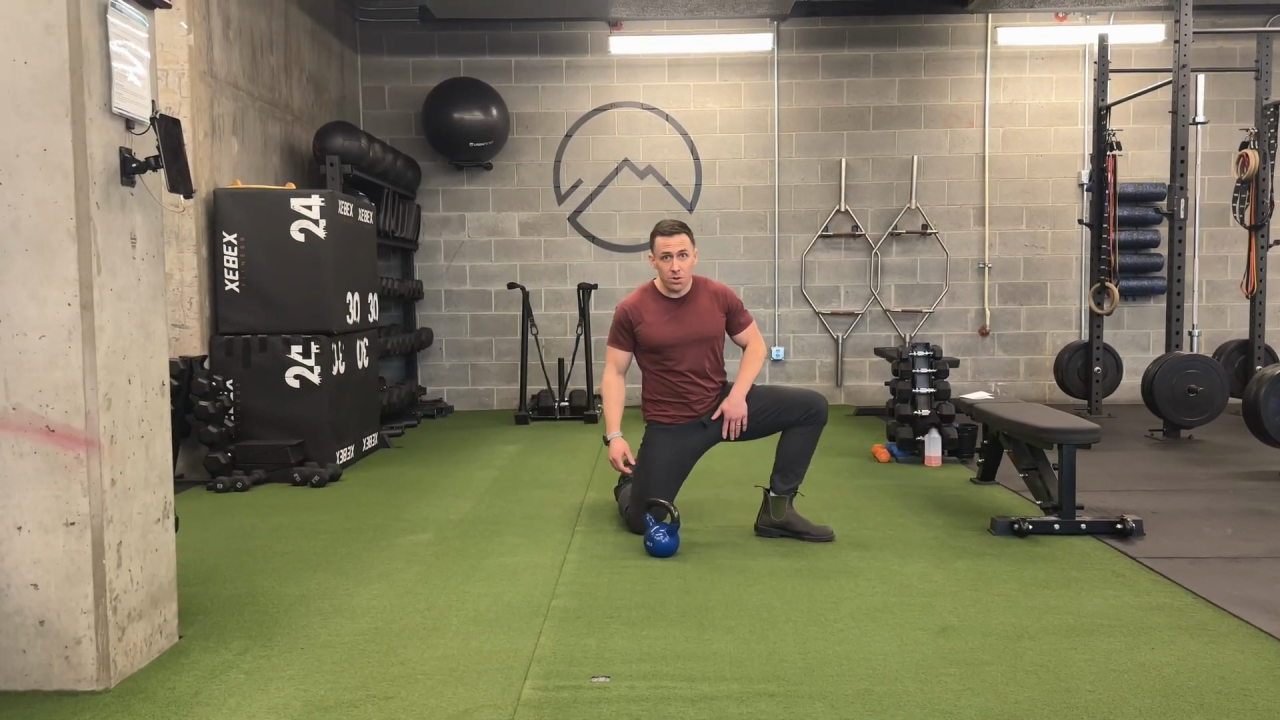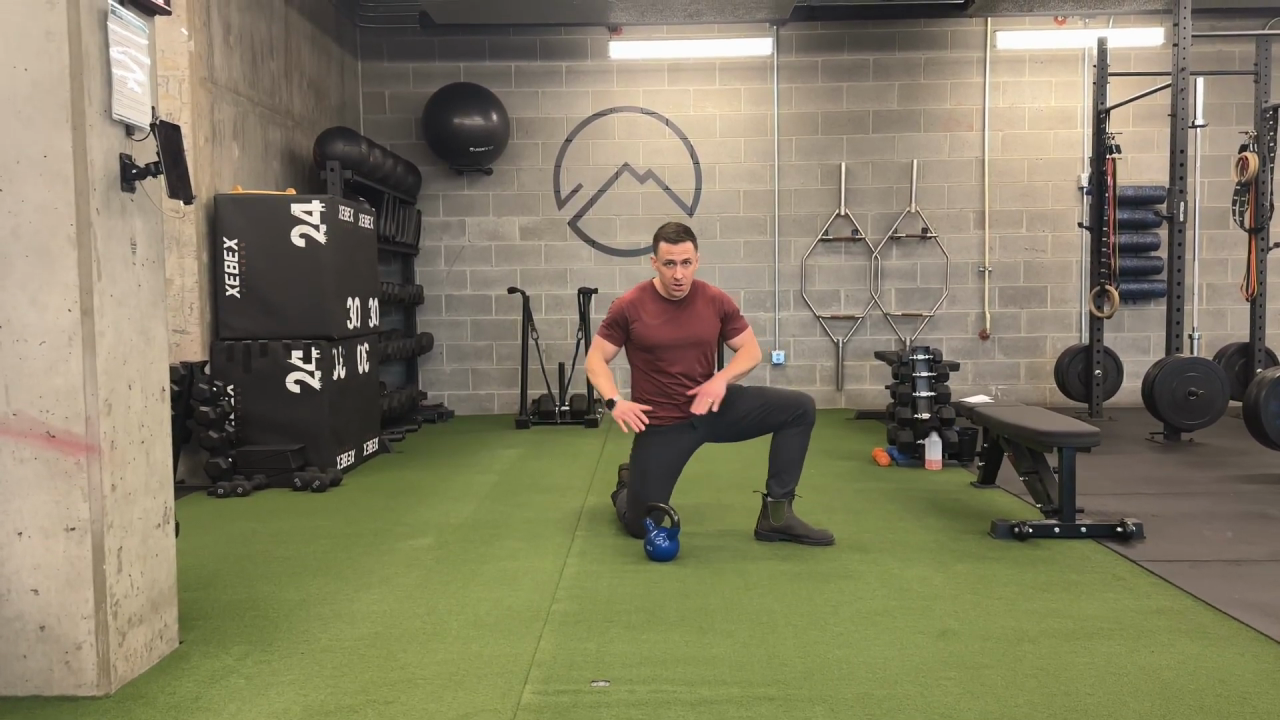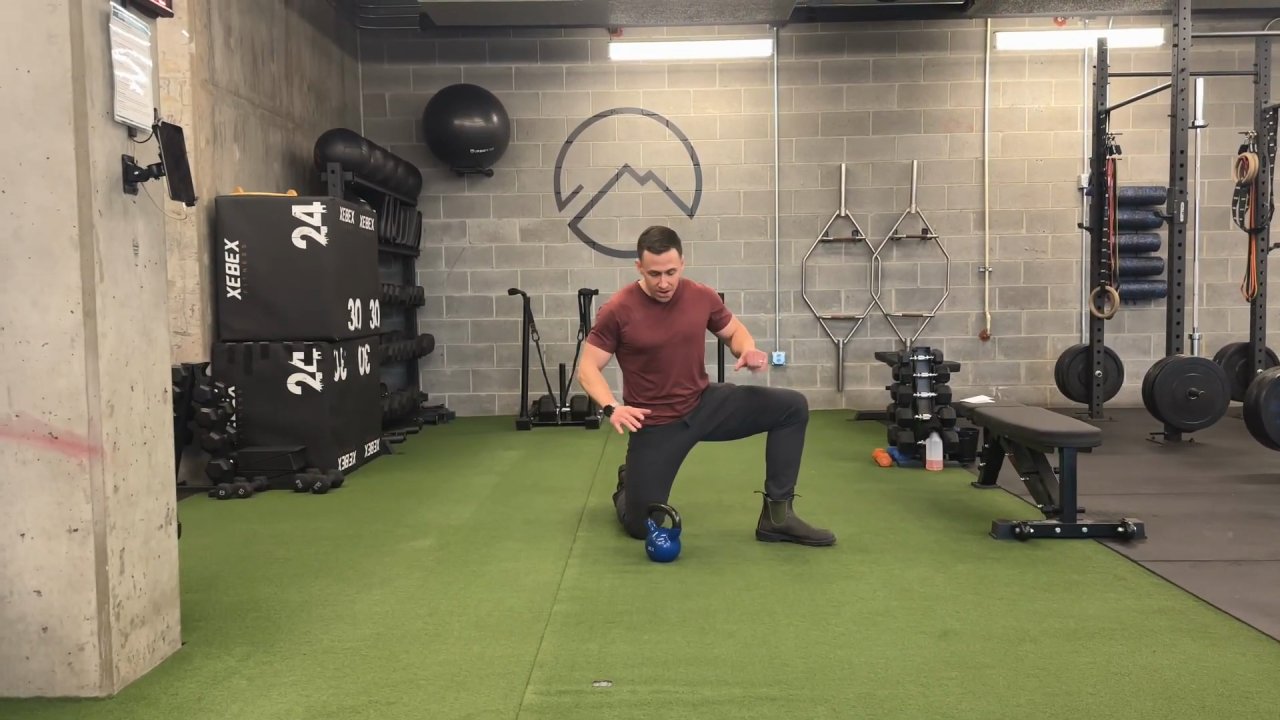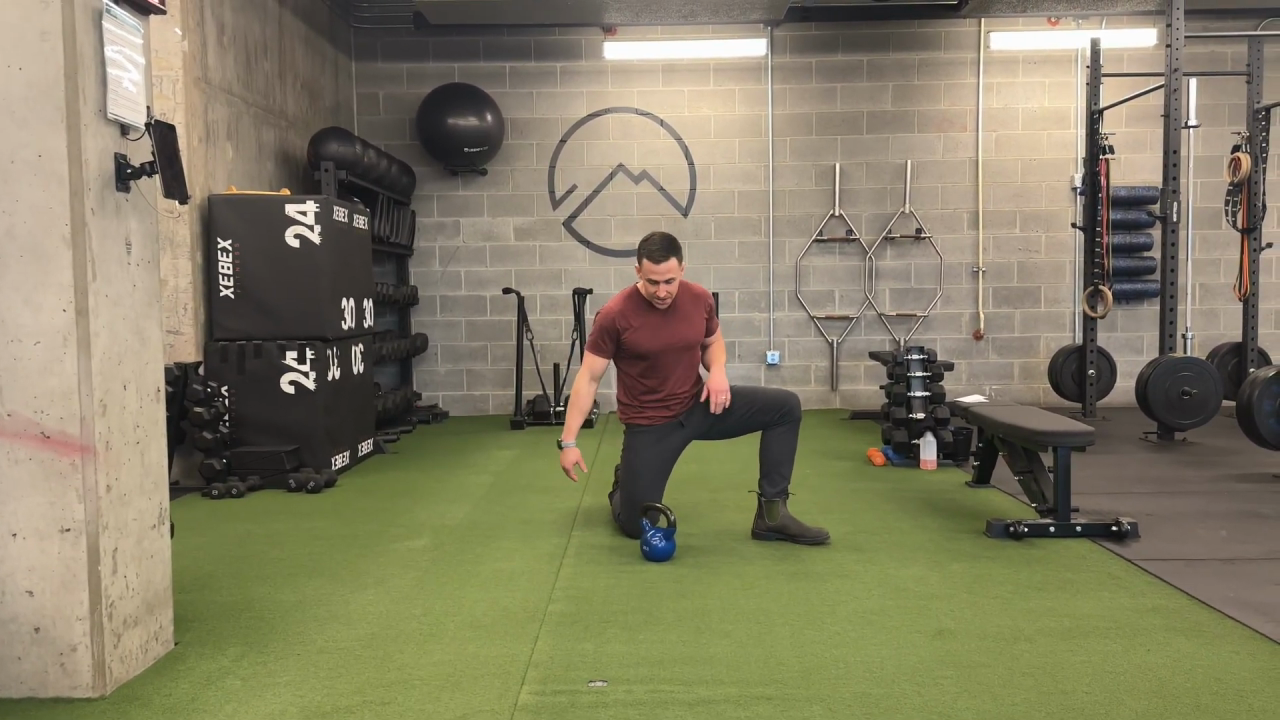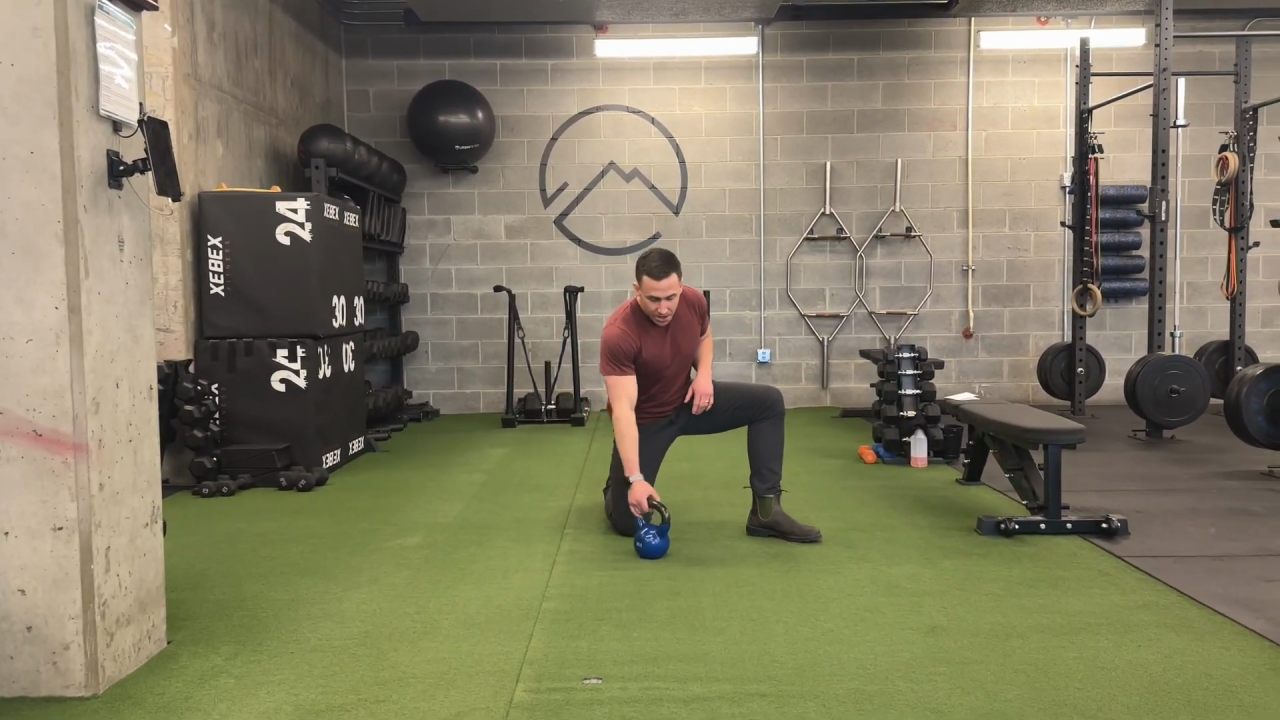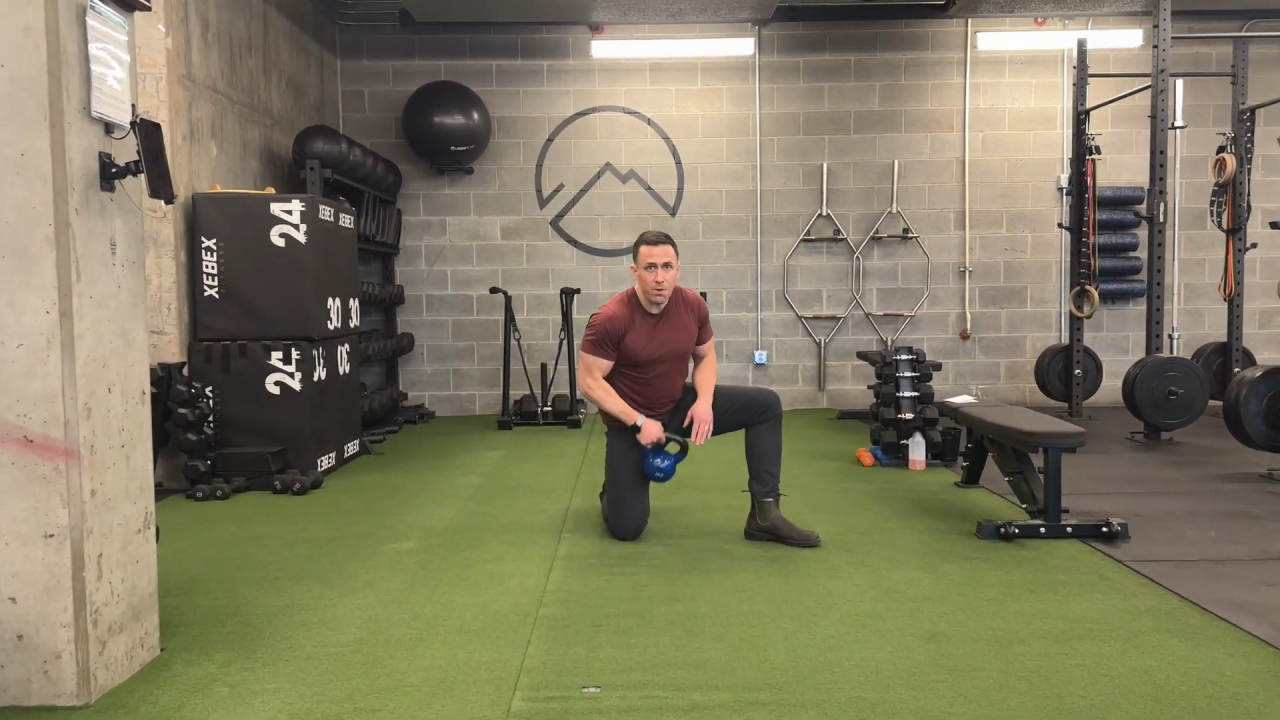
dt=0.5s
person 1, frame 1
left shoulder: (720, 296)
right shoulder: (631, 310)
left elbow: (755, 345)
right elbow: (614, 373)
left wrist: (737, 395)
right wrist: (614, 436)
left hip: (721, 405)
right hip: (670, 424)
left knee: (813, 407)
right knee: (642, 520)
left ankle: (777, 508)
right ankle: (630, 482)
person 1, frame 2
left shoulder: (716, 300)
right shoulder: (629, 307)
left elbow: (752, 351)
right elbow: (596, 360)
left wrist: (722, 380)
right wrist: (616, 400)
left hip: (712, 407)
right hip: (660, 423)
left knee: (799, 408)
right knee: (641, 524)
left ankle: (776, 513)
right ankle: (627, 489)
person 1, frame 3
left shoulder: (701, 296)
right shoulder: (617, 310)
left elbow: (734, 331)
right elbow: (588, 368)
left wrist: (748, 351)
right wrist: (612, 407)
left hip: (704, 404)
right hip: (656, 424)
left knee: (792, 407)
right knee: (641, 526)
left ankle: (777, 513)
right ankle: (627, 488)
person 1, frame 4
left shoulder: (699, 298)
right shoulder: (614, 315)
right elbow: (588, 378)
left wrist: (716, 371)
right wrist: (568, 441)
left hip: (699, 404)
right hip: (649, 424)
left knee: (785, 406)
right knee: (636, 525)
left ankle: (772, 514)
right ankle: (624, 486)
person 1, frame 5
left shoulder: (694, 302)
right shoulder: (619, 334)
right elbow: (623, 410)
left wrist: (704, 374)
right wrist: (634, 479)
left hip: (686, 403)
right hip: (643, 421)
left knee: (768, 402)
right knee: (629, 522)
left ankle: (766, 511)
right ankle: (621, 487)
person 1, frame 6
left shoulder: (693, 305)
right shoulder: (610, 319)
left elbow: (706, 357)
right elbow: (589, 382)
left wrist: (705, 402)
right wrist: (638, 422)
left hip: (680, 405)
right hip: (631, 421)
left knee: (766, 404)
right knee: (627, 527)
left ankle: (764, 515)
right ankle: (616, 488)
